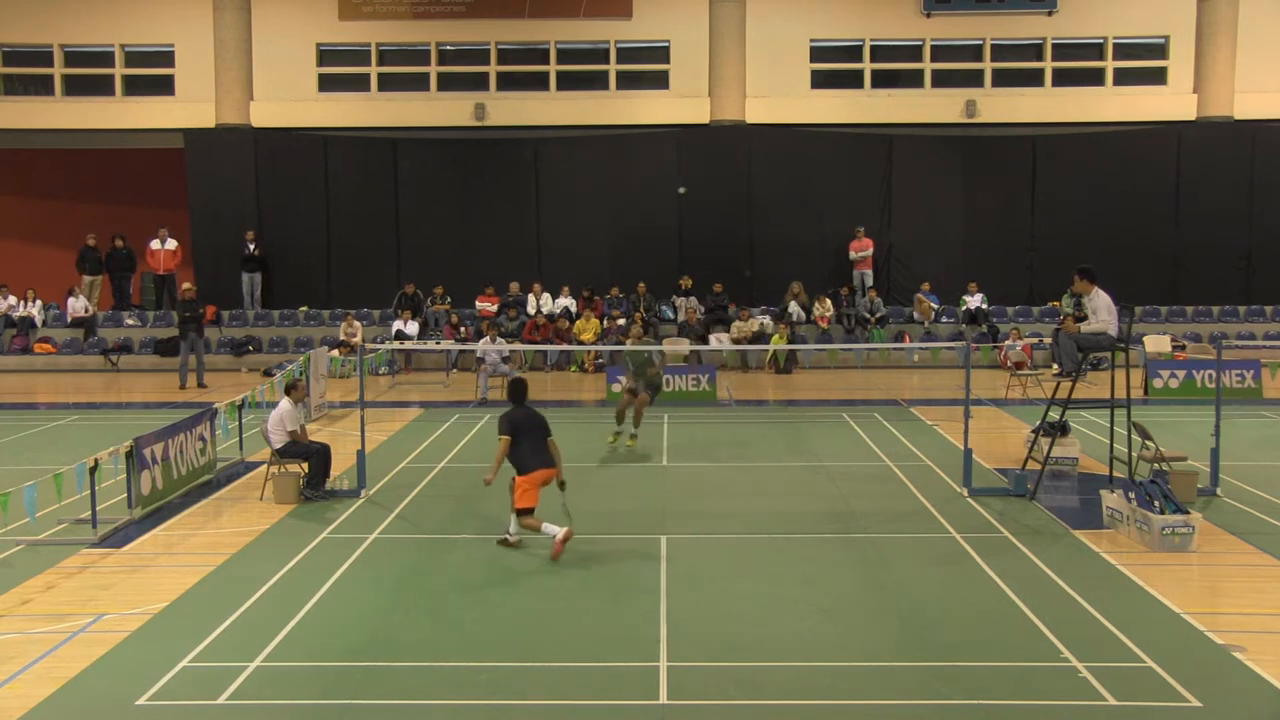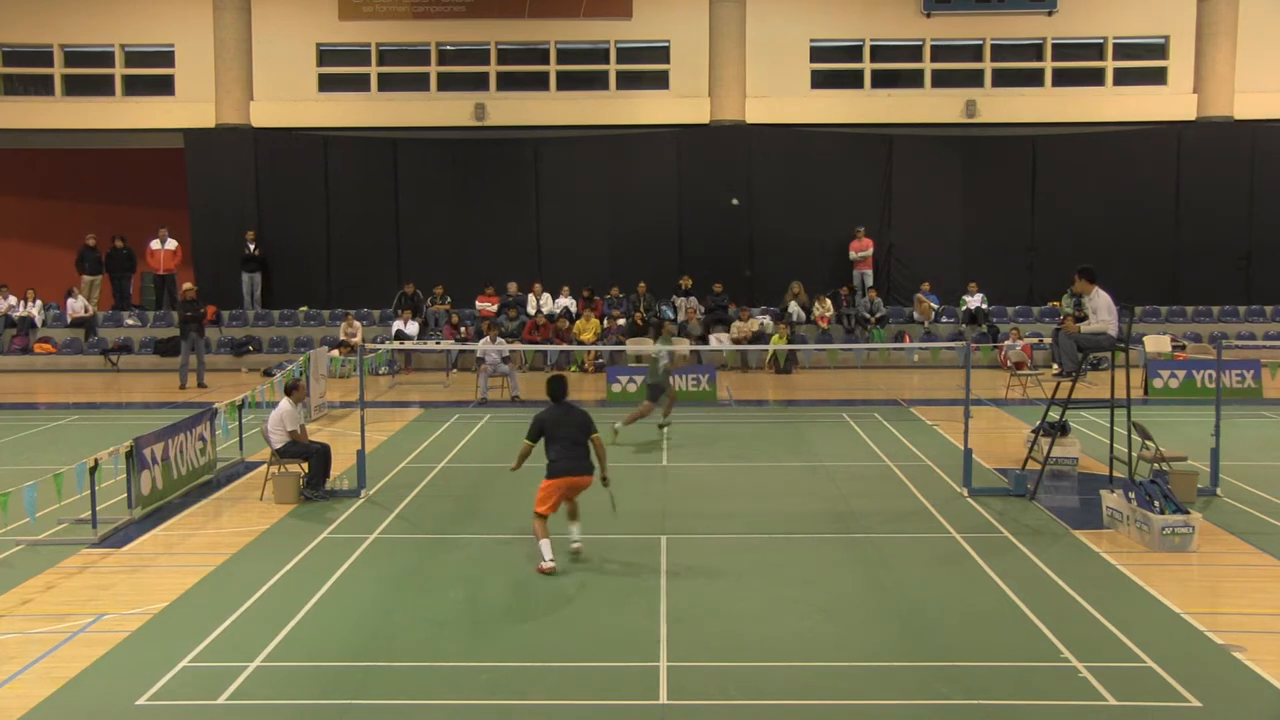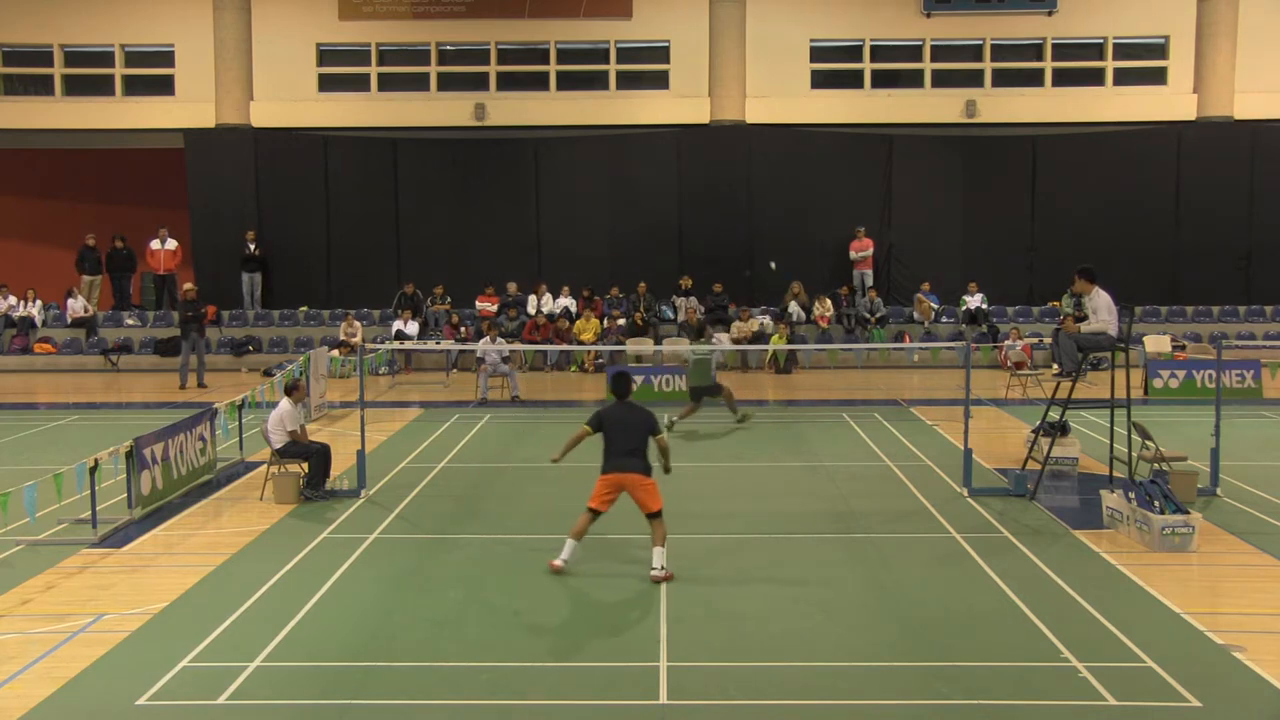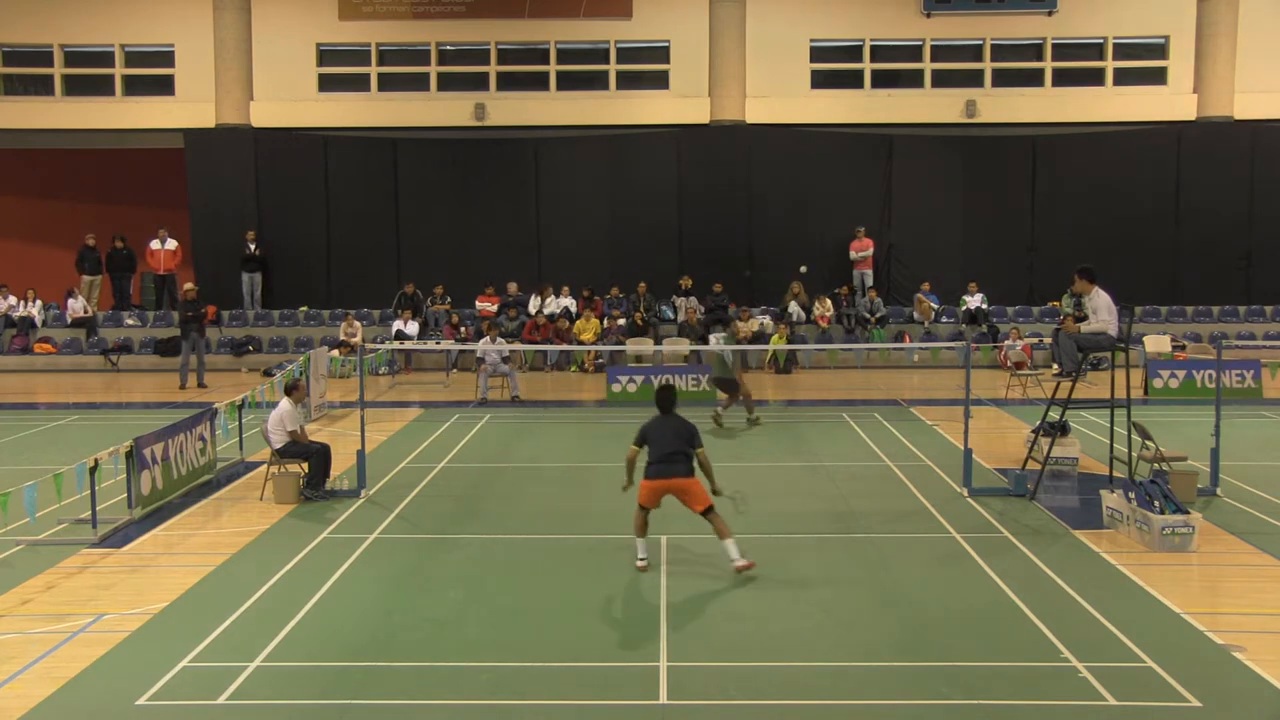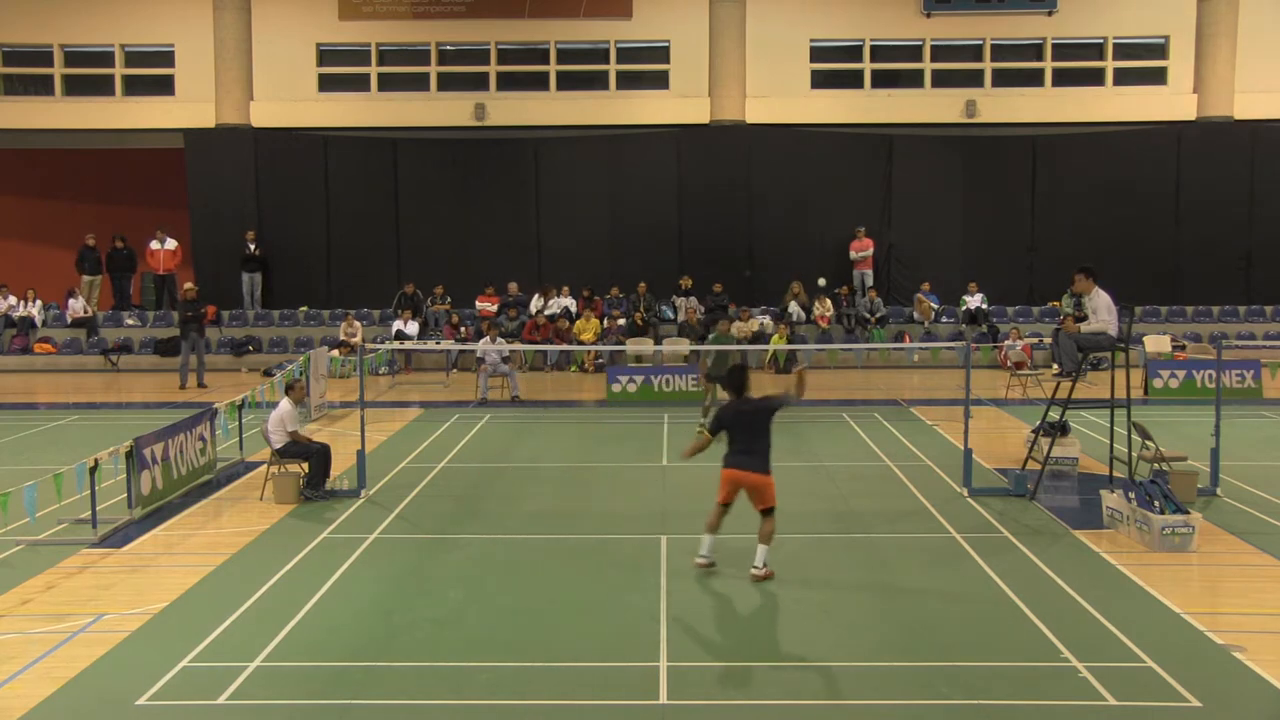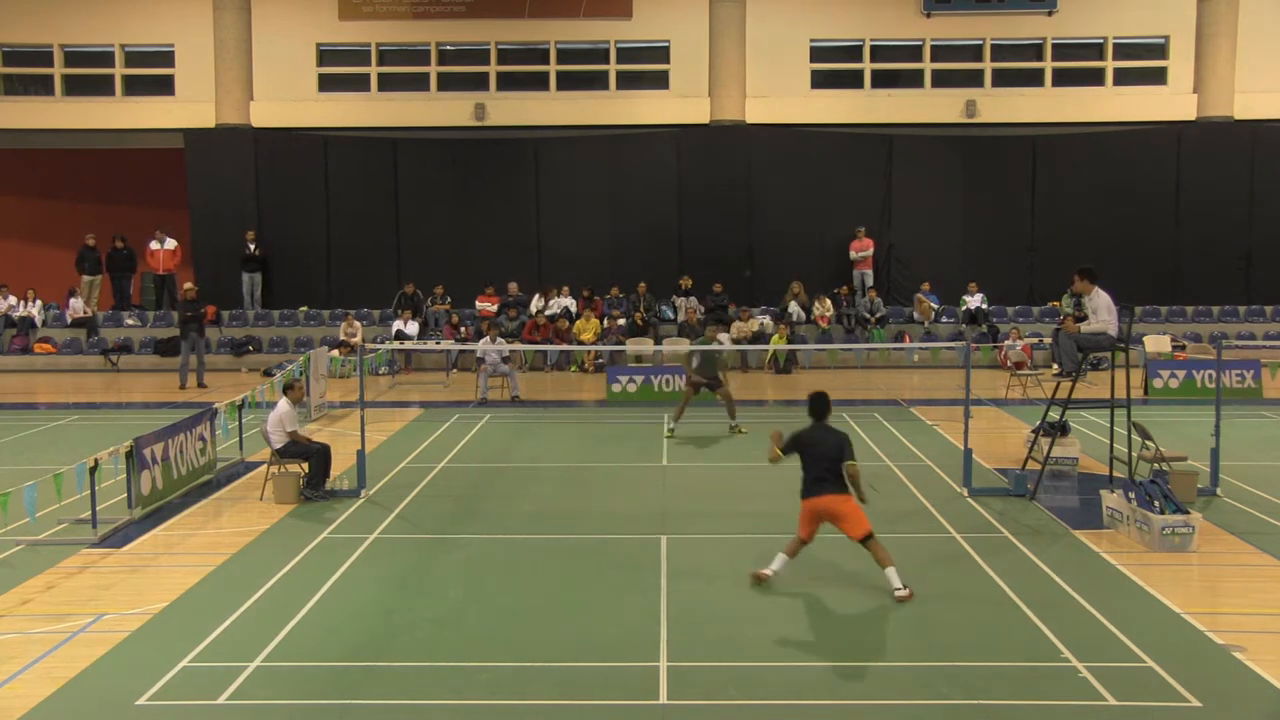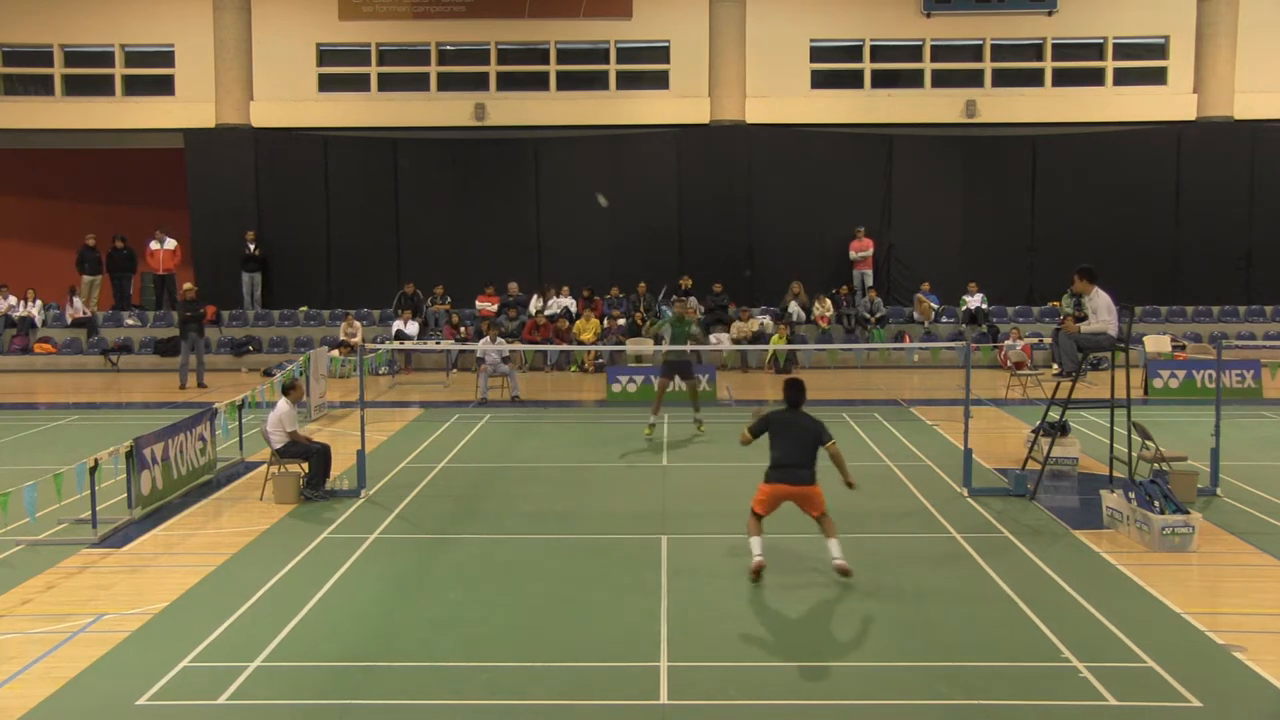
dt=0.3s
person 1, frame 1
left shoulder: (506, 418)
right shoulder: (539, 417)
left elbow: (504, 446)
right elbow: (552, 446)
left wrist: (493, 473)
right wrist: (560, 474)
left hip: (530, 471)
right hip: (548, 468)
left knee: (525, 519)
right knee: (515, 487)
left ankle: (559, 533)
right ankle: (512, 535)
person 1, frame 2
left shoulder: (542, 417)
right shoulder: (582, 415)
left elbow: (527, 448)
right elbow: (598, 443)
left wrist: (517, 464)
right wrist: (604, 471)
left hip: (557, 474)
right hip: (584, 473)
left knee: (539, 517)
right knee: (570, 501)
left ankle: (548, 560)
right ankle: (576, 542)
person 1, frame 3
left shoulder: (603, 414)
right shoulder: (646, 414)
left elbow: (581, 435)
right elbow: (663, 444)
left wrist: (560, 455)
right wrist: (667, 463)
left hip: (611, 473)
right hip: (640, 474)
left knee: (589, 515)
right knee: (656, 520)
left ankle: (562, 560)
right ankle: (657, 568)
person 1, frame 4
left shoulder: (648, 427)
right shoulder: (688, 426)
left elbow: (631, 456)
right elbow: (702, 458)
left wrist: (628, 479)
right wrist: (714, 484)
left hip: (654, 478)
right hip: (684, 478)
left knee: (642, 511)
right knee: (713, 516)
left ankle: (641, 558)
right ankle: (738, 560)
person 1, frame 5
left shoulder: (724, 412)
right shoulder: (765, 404)
left elbow: (704, 442)
right elbow: (797, 395)
left wrist: (688, 452)
right wrist: (800, 376)
left hip: (731, 469)
right hip: (758, 471)
left knee: (721, 509)
right knee: (768, 516)
left ankle: (703, 556)
right ankle: (758, 567)
person 1, frame 6
left shoulder: (799, 437)
right shoulder: (841, 438)
left elbow: (773, 458)
right elbow: (852, 471)
left wrist: (775, 441)
right wrist: (861, 494)
left hip: (810, 500)
right hip: (839, 498)
left knee: (802, 540)
right knee: (871, 542)
left ankle: (771, 570)
right ankle: (899, 588)
person 1, frame 7
left shoulder: (771, 418)
right shoulder: (815, 425)
left elbow: (744, 440)
right elbow: (833, 451)
left wrist: (756, 421)
right wrist: (847, 477)
left hip: (775, 482)
right hip: (805, 484)
left knee: (754, 517)
right knee: (823, 518)
left ankle: (757, 557)
right ankle: (838, 559)
